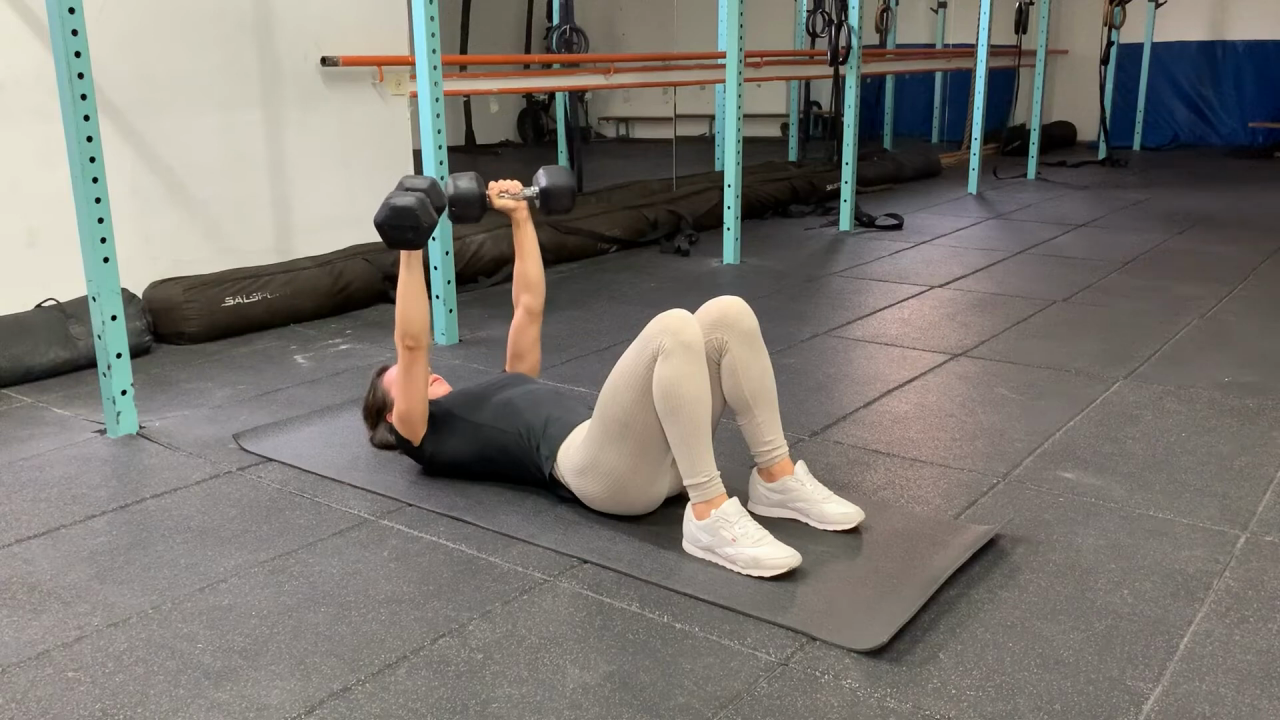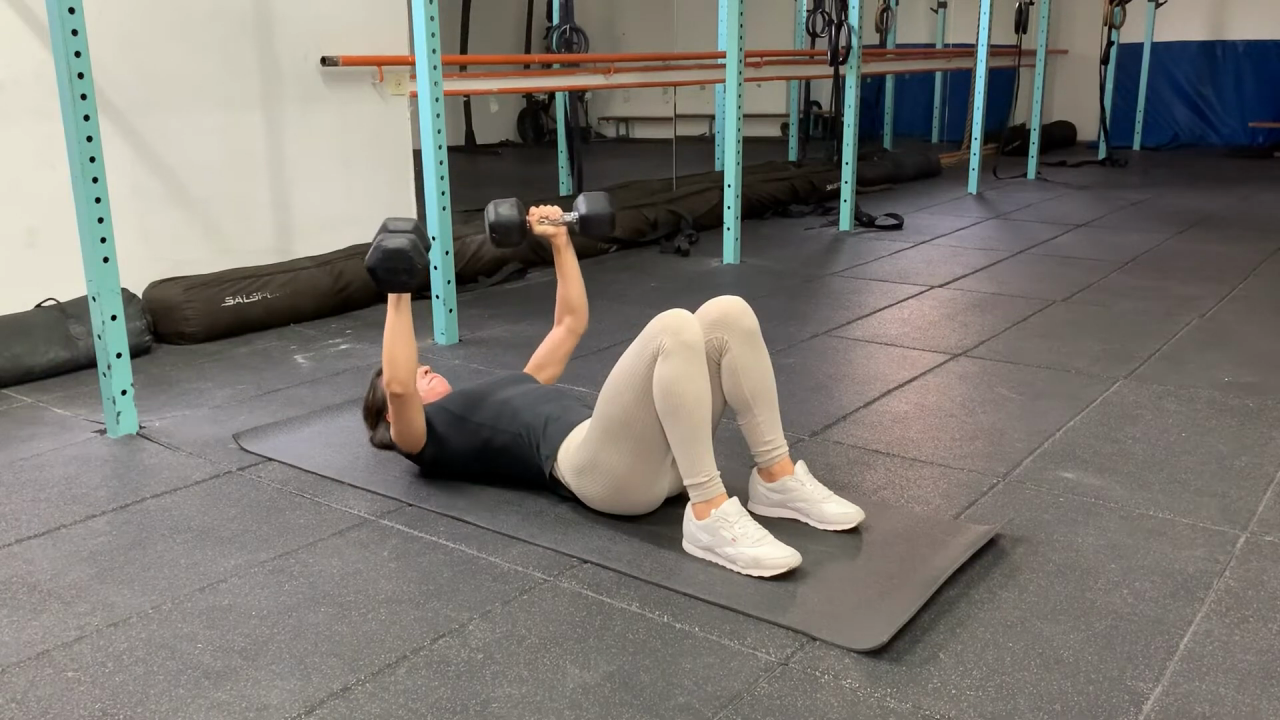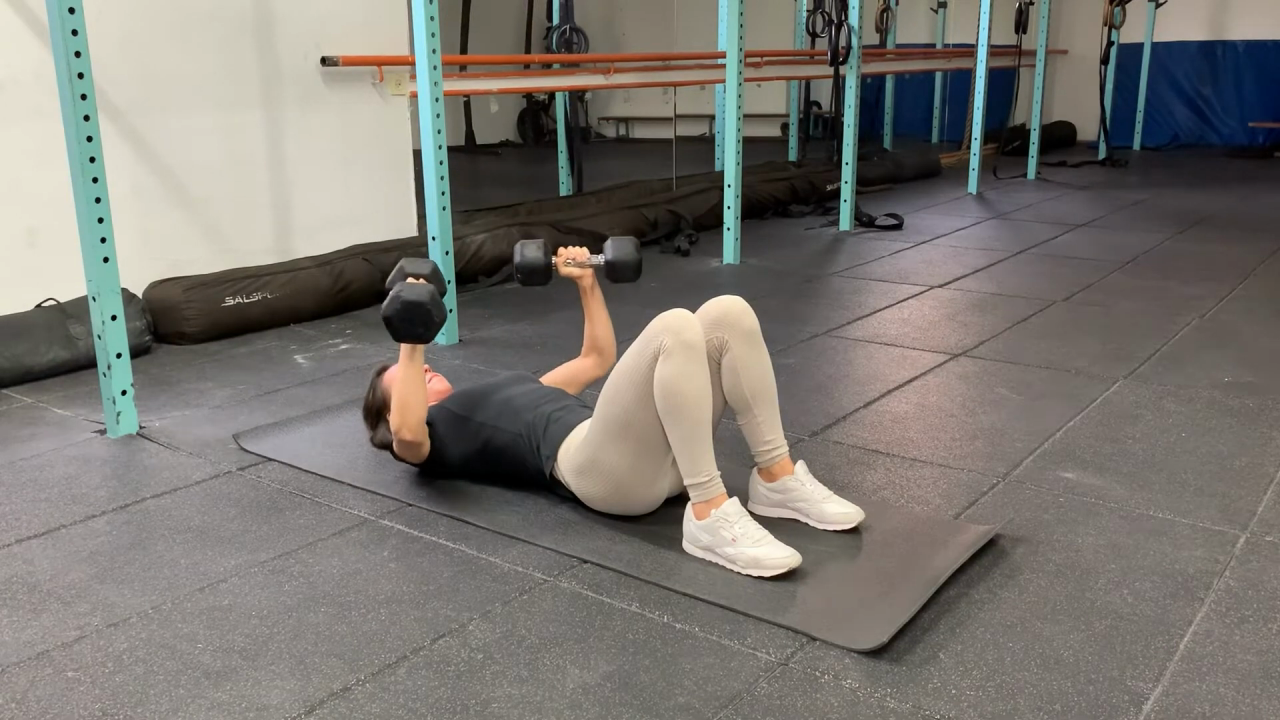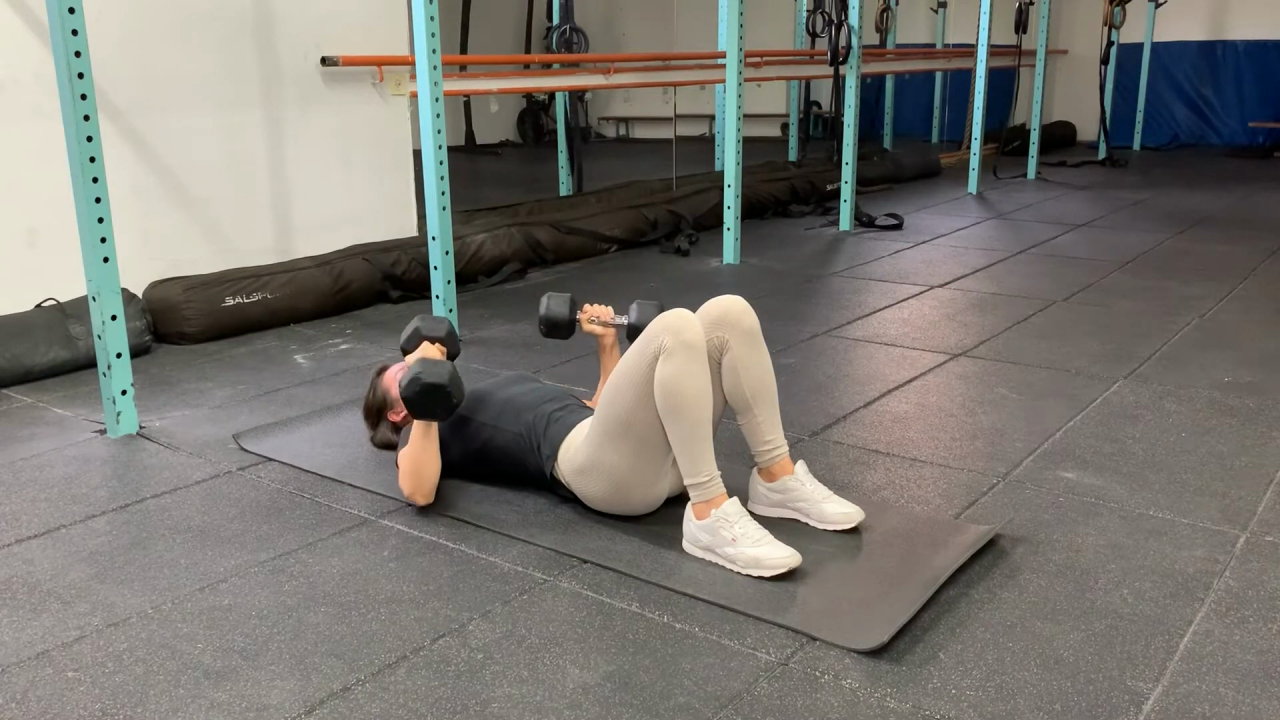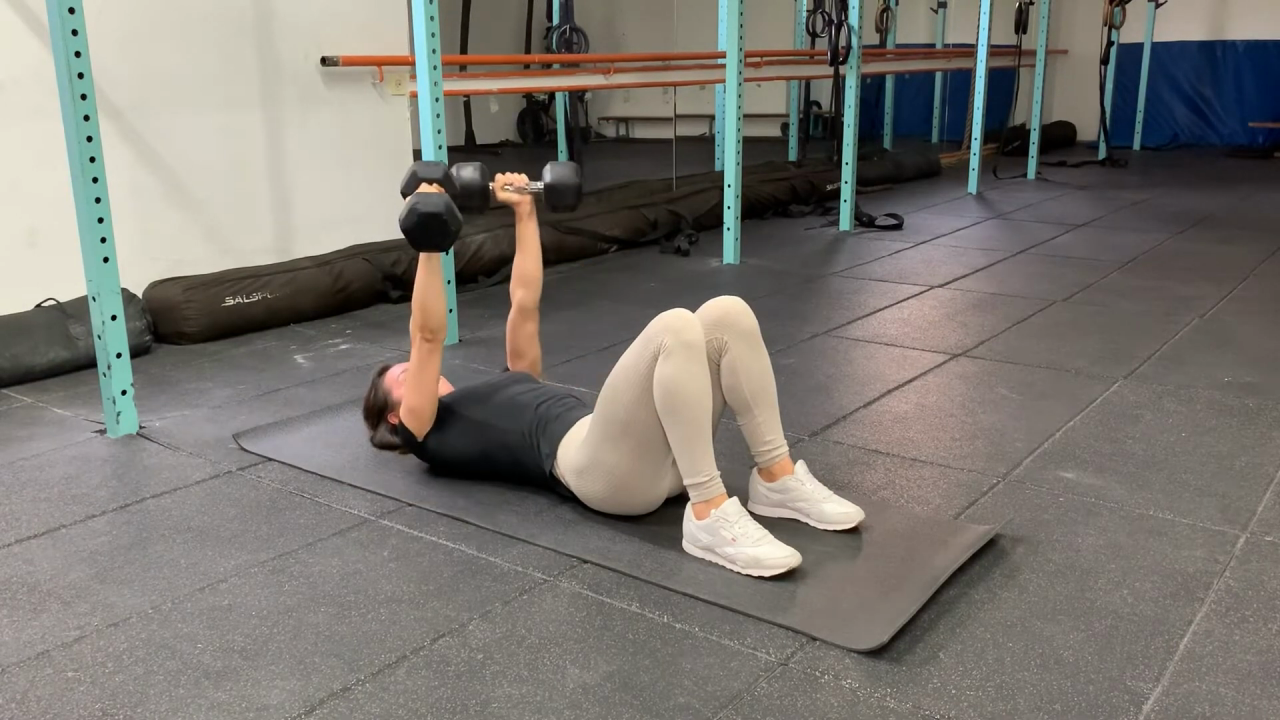
dt=1s
person 1, frame 1
left shoulder: (502, 389)
right shoulder: (427, 435)
left elbow: (528, 307)
right elbow: (411, 343)
left wrist: (520, 217)
right wrist: (411, 250)
left hip: (653, 453)
right hip: (598, 466)
left knee: (727, 313)
right knee: (674, 327)
left ankle: (777, 478)
right ankle: (710, 515)
person 1, frame 2
left shoulder: (509, 386)
right shoulder: (425, 437)
left elbow: (571, 324)
right elbow: (399, 386)
left wrist: (560, 241)
right wrist: (399, 293)
left hip: (655, 452)
right hip: (597, 466)
left knee: (727, 313)
right knee: (674, 327)
left ankle: (777, 478)
right ankle: (710, 515)
person 1, frame 3
left shoulder: (506, 386)
right shoulder: (430, 436)
left elbow: (598, 359)
right elbow: (407, 432)
left wrist: (587, 284)
right wrist: (411, 339)
left hip: (654, 452)
right hip: (595, 465)
left knee: (728, 313)
right knee: (674, 327)
left ankle: (778, 479)
right ankle: (710, 515)
person 1, frame 4
left shoulder: (494, 393)
right shoulder: (424, 431)
right elbow: (418, 491)
left wrist: (607, 343)
left hip: (654, 451)
right hip: (596, 465)
left knee: (728, 313)
right knee: (675, 327)
left ankle: (778, 480)
right ankle: (710, 516)
person 1, frame 5
left shoulder: (505, 388)
right shoulder: (433, 433)
left elbow: (525, 303)
right elbow: (427, 336)
left wrist: (524, 213)
left hip: (652, 454)
right hip: (597, 466)
left knee: (728, 313)
right knee: (674, 327)
left ankle: (777, 480)
right ankle: (710, 516)
